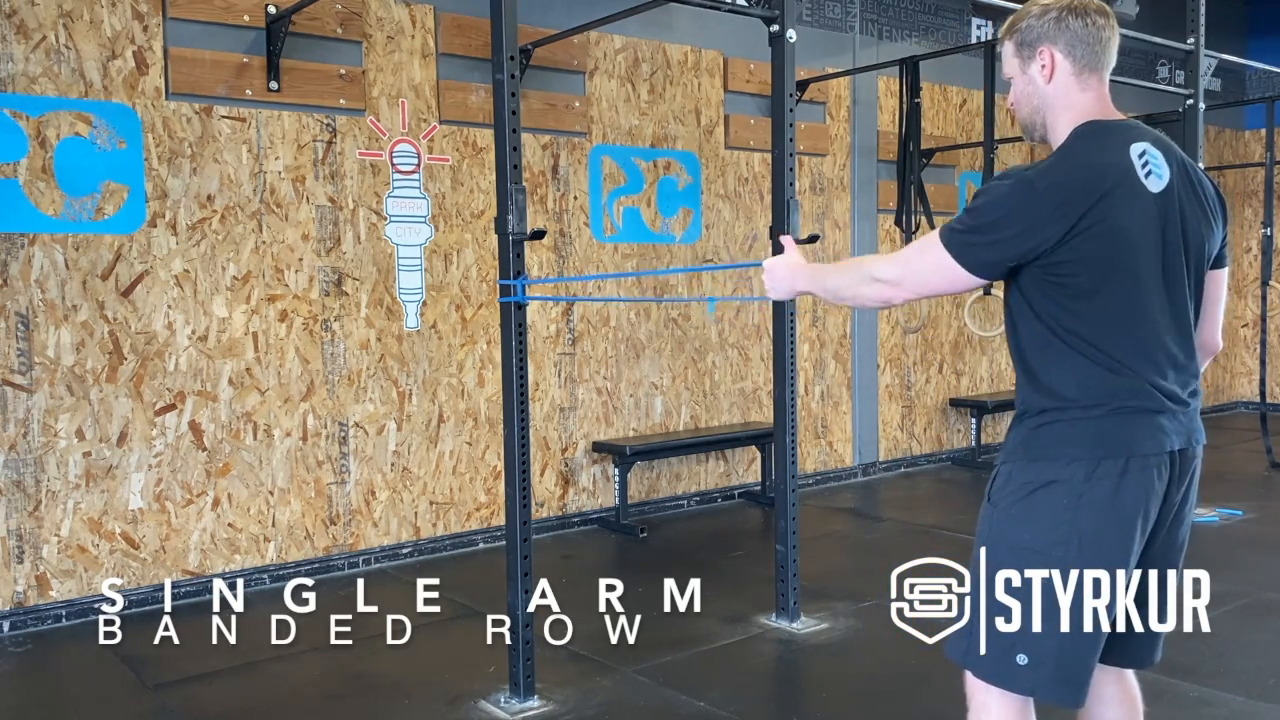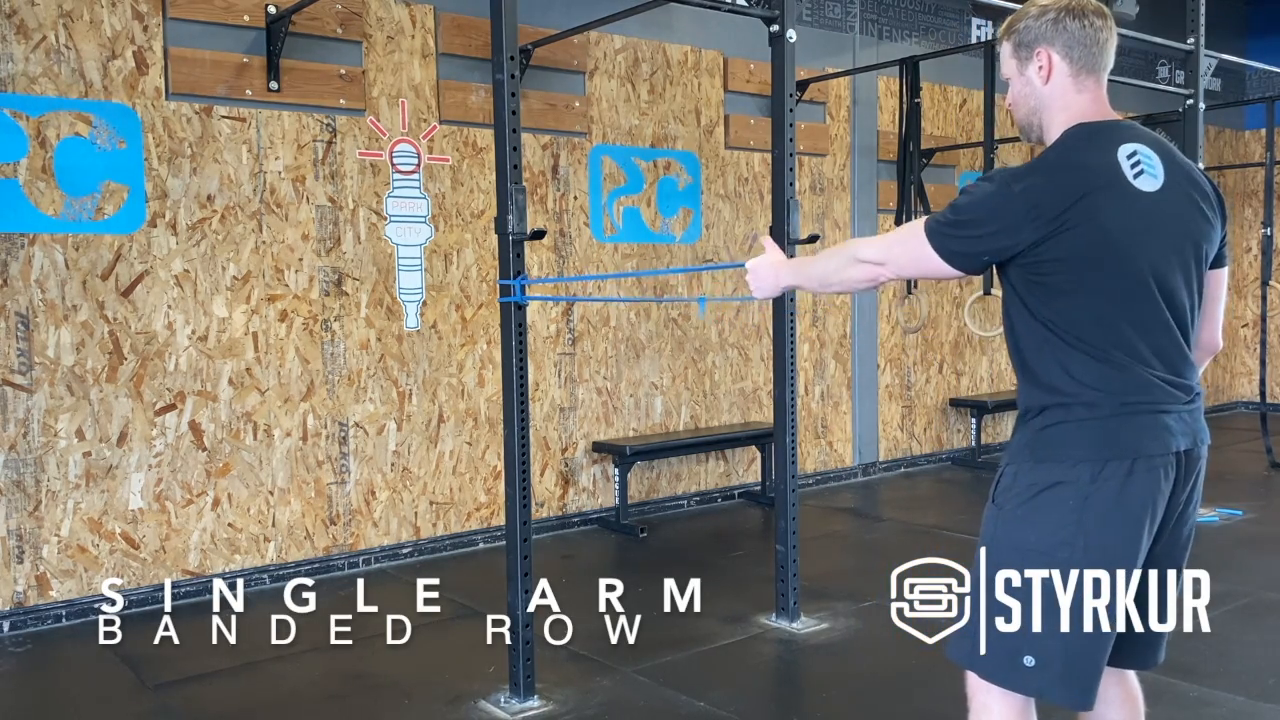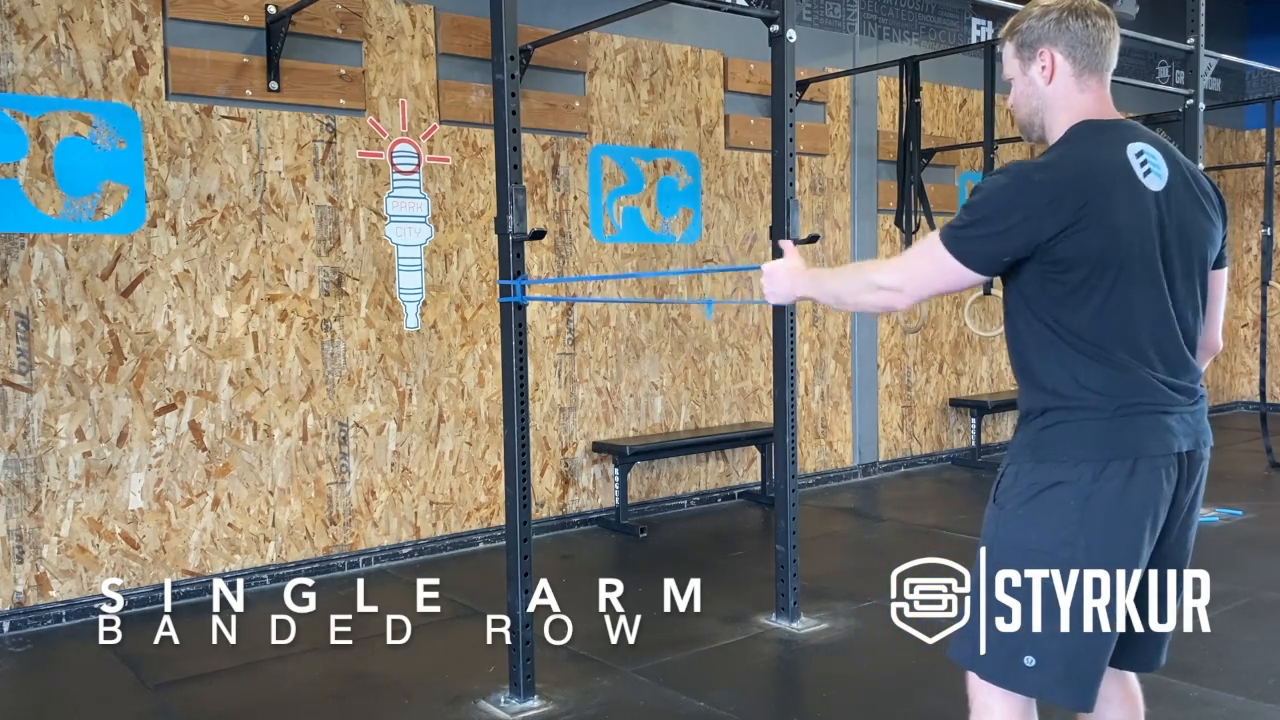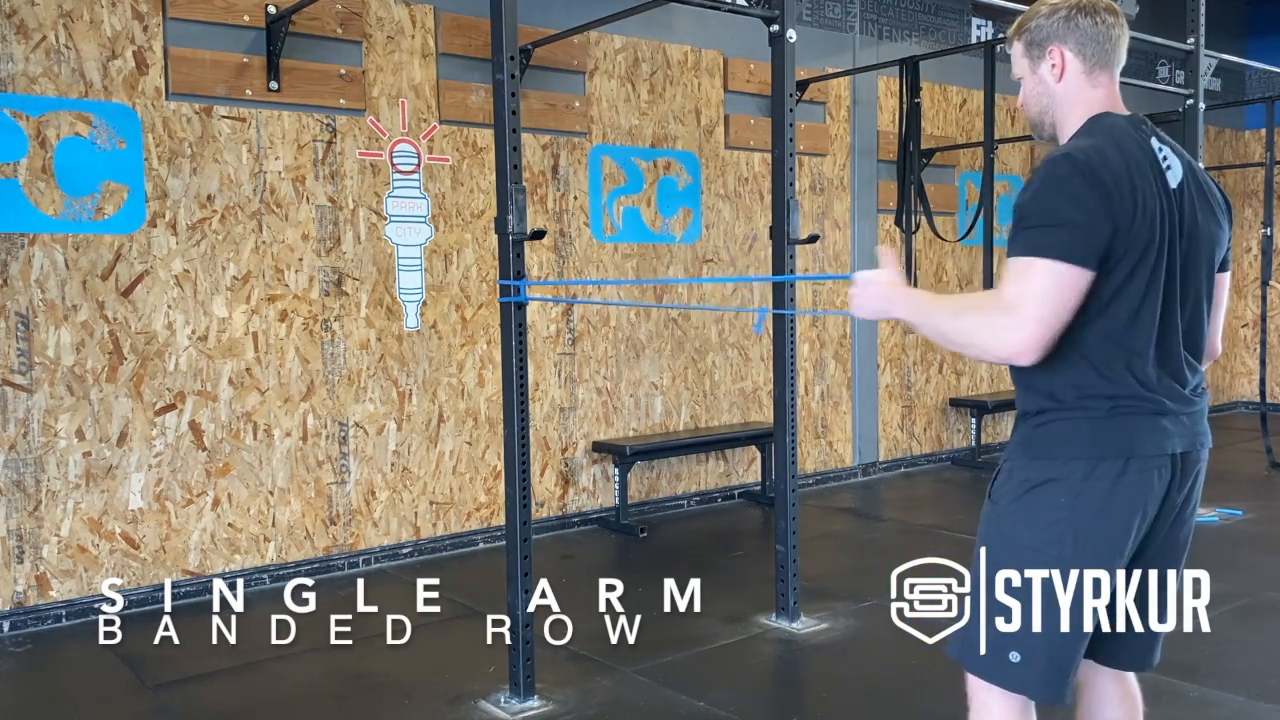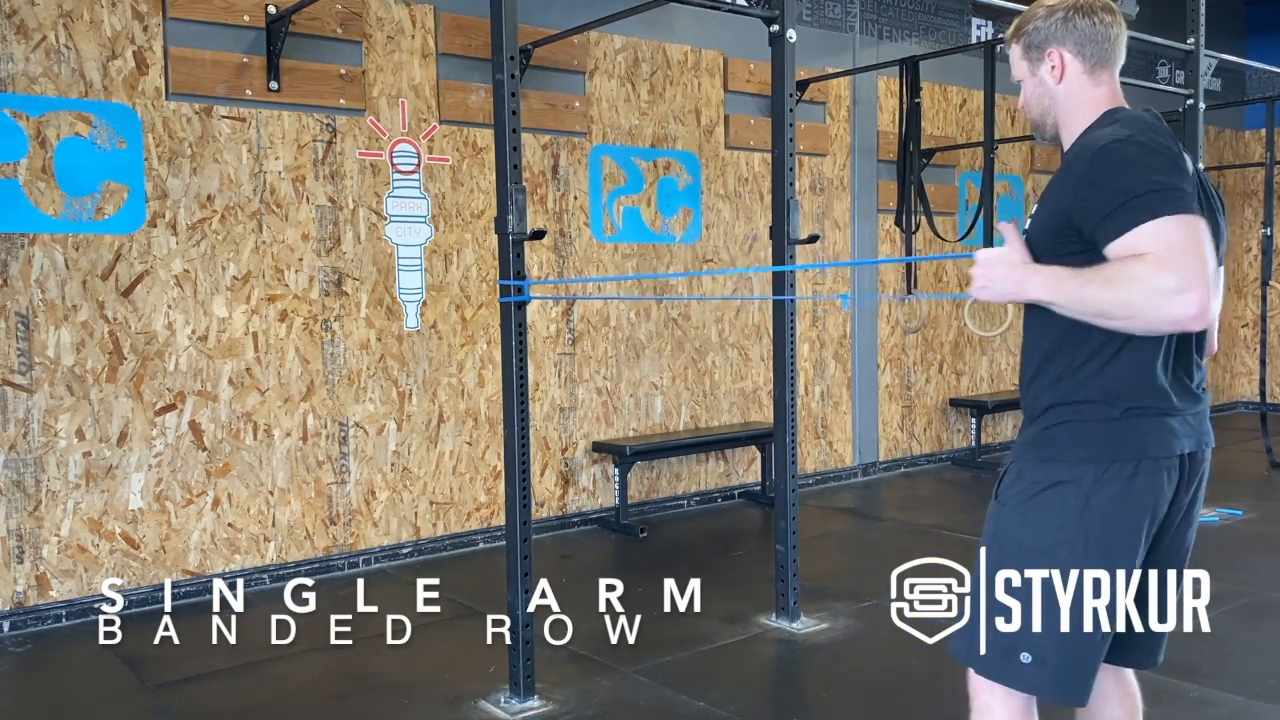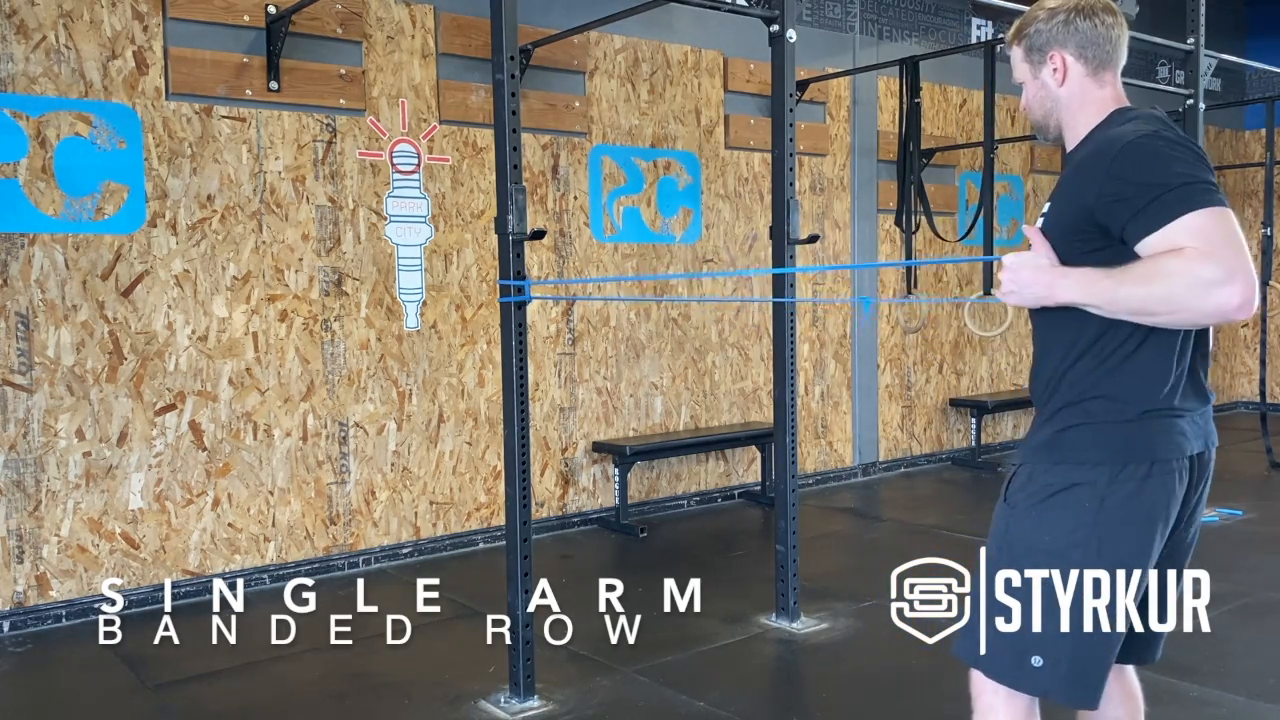
dt=0.2s
person 1, frame 1
left shoulder: (1047, 190)
right shoulder: (1191, 179)
left elbow: (893, 280)
right elbow: (1208, 340)
left wrist: (801, 275)
left hip: (1076, 463)
right hip: (1172, 451)
right knee: (1104, 660)
person 1, frame 2
left shoulder: (1035, 191)
right shoulder: (1190, 180)
left elbow: (878, 260)
right elbow: (1208, 340)
left wrist: (784, 273)
left hip: (1081, 463)
right hip: (1177, 449)
right knee: (1108, 662)
person 1, frame 3
left shoulder: (1042, 183)
right shoulder: (1189, 178)
left elbow: (895, 283)
right elbow: (1207, 341)
left wrist: (798, 280)
left hip: (1084, 461)
right hip: (1178, 449)
right knee: (1107, 661)
person 1, frame 4
left shoulder: (1078, 171)
right shoulder: (1191, 176)
left elbow: (1015, 336)
right elbow: (1208, 341)
left wrist: (898, 297)
left hip: (1080, 458)
right hip: (1176, 449)
right knee: (1104, 660)
person 1, frame 5
left shoulder: (1115, 156)
right shoulder: (1142, 157)
left elbow: (1189, 296)
right elbow: (1193, 331)
left wrist: (1033, 279)
left hip: (1086, 459)
right hip: (1167, 447)
right knee: (1104, 658)
person 1, frame 6
left shoulder: (1135, 152)
right shoulder: (1125, 157)
left elbow: (1227, 286)
right elbow: (1169, 317)
left wrist: (1061, 282)
left hip: (1096, 461)
right hip: (1166, 448)
right knee: (1104, 659)
